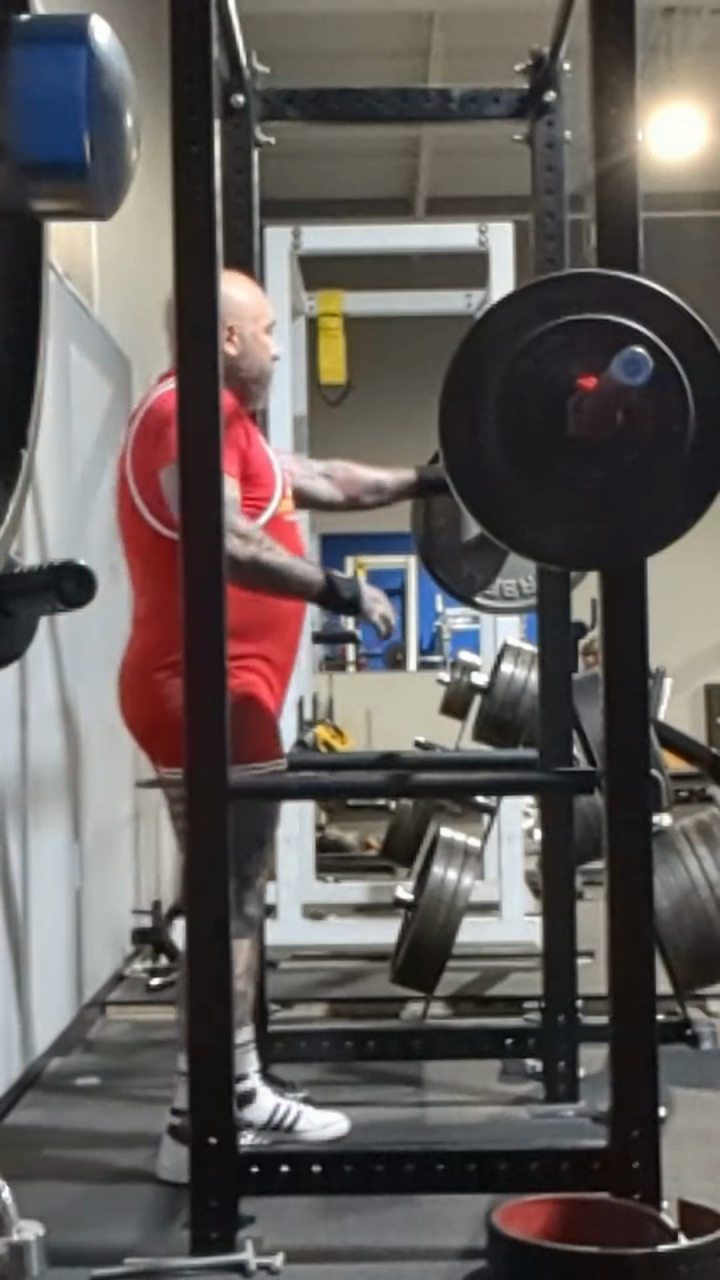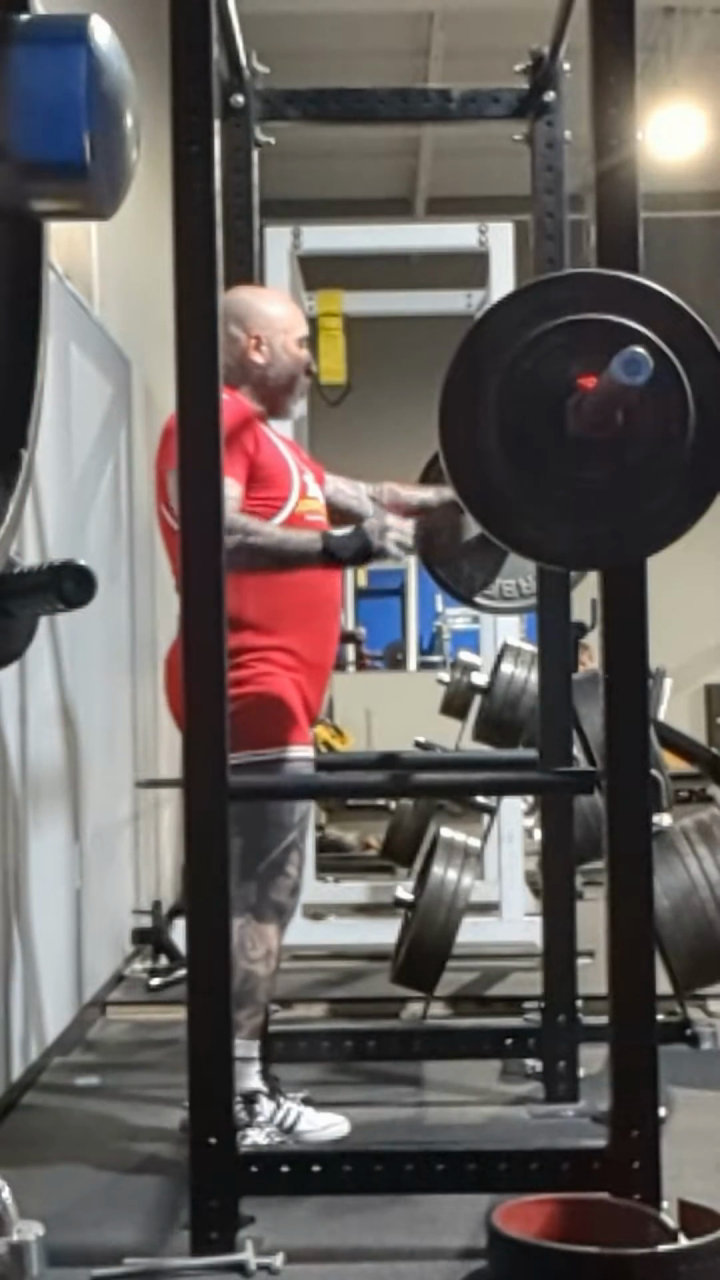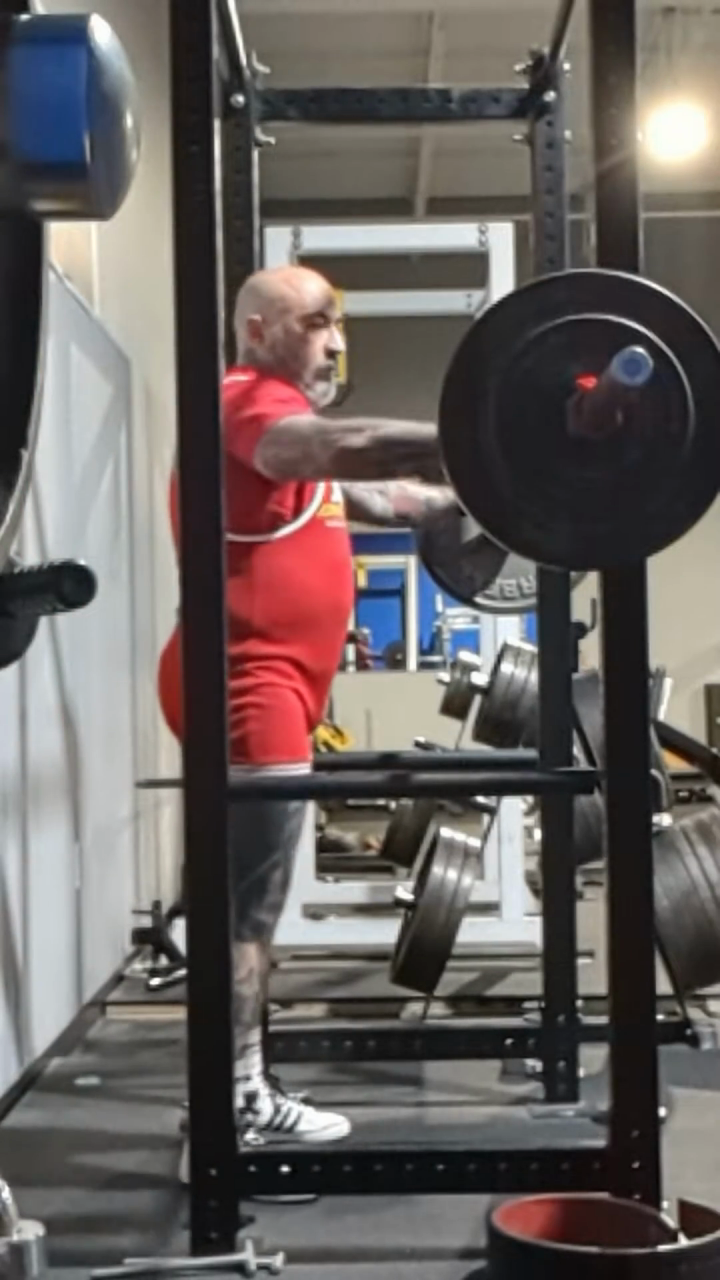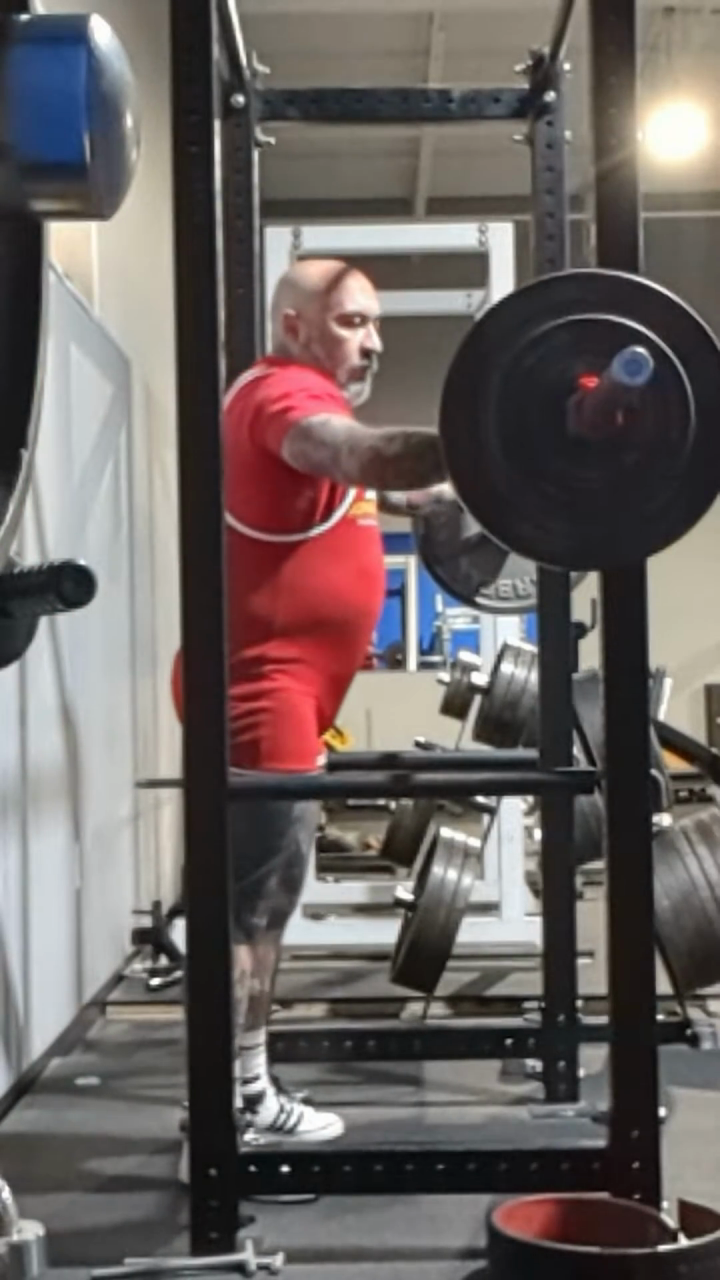
dt=0.7s
person 1, frame 1
left shoulder: (195, 416)
right shoulder: (192, 409)
left elbow: (315, 481)
right elbow: (223, 539)
left wrist: (425, 481)
right wrist: (340, 589)
left hip: (200, 689)
left knee: (237, 898)
right knee: (228, 906)
left ankle: (238, 1091)
right ankle: (196, 1127)
person 1, frame 2
left shoulder: (261, 436)
right shoulder: (214, 420)
left elbow: (359, 497)
right elbow: (219, 534)
left wrist: (463, 499)
right wrist: (342, 547)
left hip: (270, 690)
right hip: (247, 690)
left knee: (263, 898)
right knee: (260, 899)
left ankle: (248, 1093)
right ankle: (227, 1109)
person 1, frame 3
left shoulder: (274, 411)
right shoulder: (250, 401)
left elbow: (371, 494)
right elbow: (345, 451)
left hip: (267, 693)
right hip: (246, 692)
left knee: (254, 905)
right knee: (245, 908)
left ankle: (246, 1094)
right ankle: (224, 1124)
person 1, frame 4
left shoulder: (300, 401)
right shoulder: (285, 393)
left elbow: (375, 481)
right elbow: (367, 454)
left hip: (283, 695)
right hip: (260, 693)
left knee: (269, 901)
right knee: (247, 907)
left ankle: (251, 1089)
right ankle: (223, 1118)
